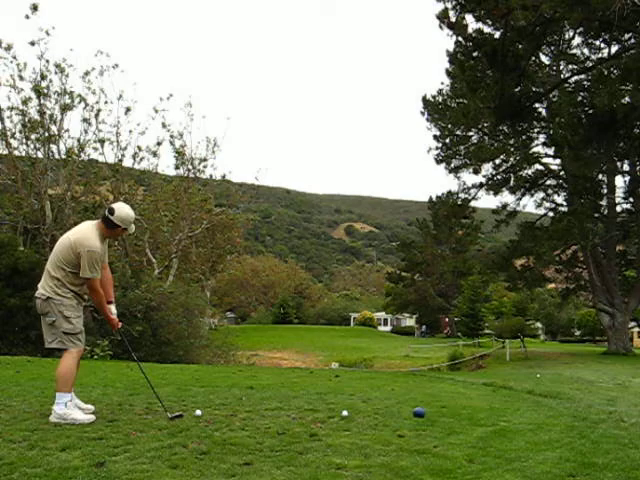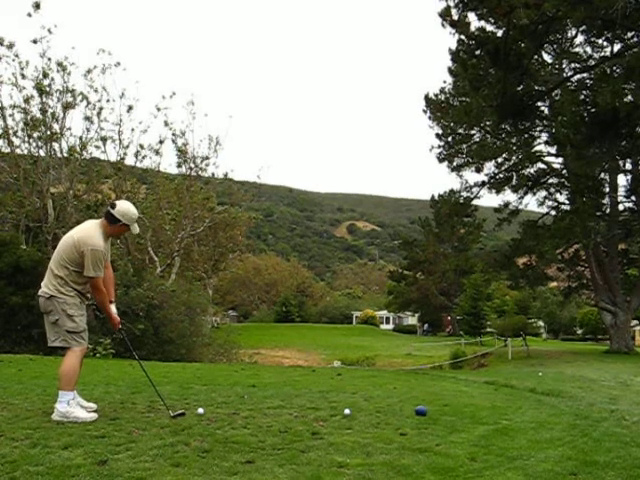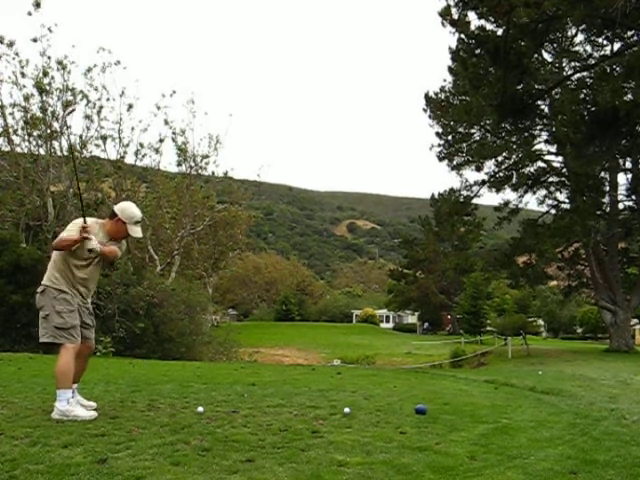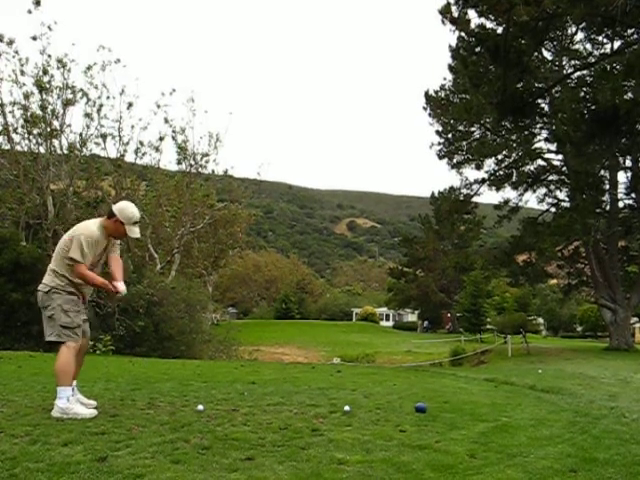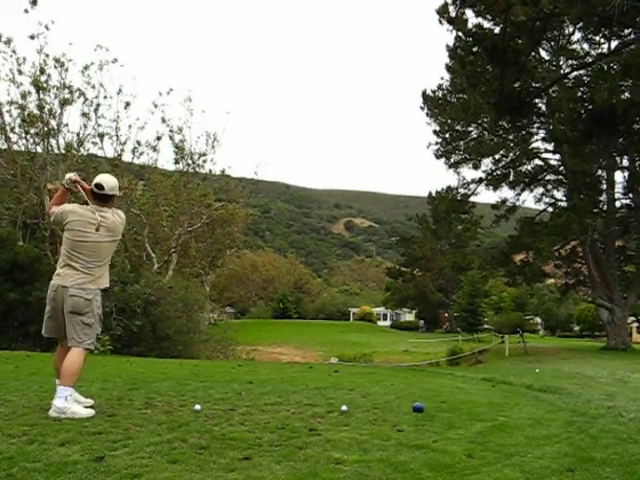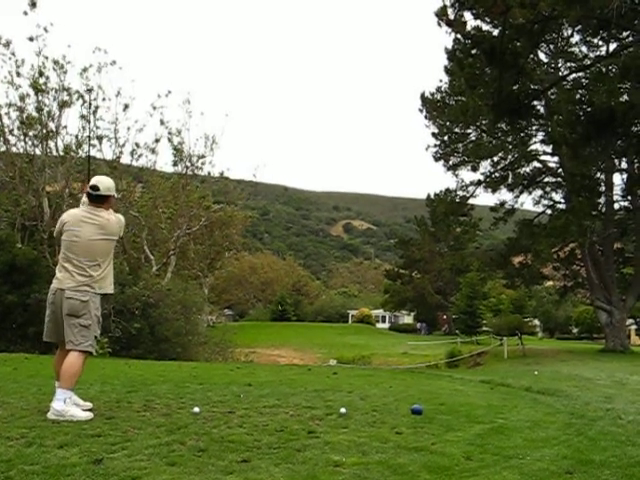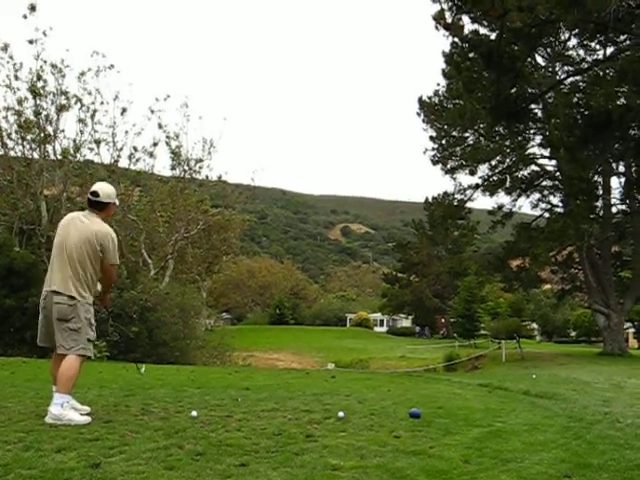
dt=0.7s
person 1, frame 1
left shoulder: (97, 230)
right shoulder: (91, 245)
left elbow: (105, 270)
right elbow: (93, 288)
left wrist: (112, 305)
right wrist: (108, 316)
left hip: (66, 296)
right hip: (58, 297)
left knee: (77, 348)
right knee: (72, 349)
left ankle: (67, 398)
right ankle: (61, 409)
person 1, frame 2
left shoulder: (99, 229)
right shoulder: (94, 244)
left elbow: (107, 270)
right elbow: (96, 287)
left wrist: (113, 304)
right wrist: (110, 315)
left hip: (69, 295)
right hip: (61, 296)
left knee: (80, 347)
right knee: (76, 348)
left ankle: (70, 397)
right ankle: (64, 407)
person 1, frame 3
left shoulder: (118, 244)
right shoulder: (83, 226)
left elbow: (109, 253)
right elbow: (57, 244)
left wrist: (96, 246)
right wrist: (79, 237)
left hip: (81, 298)
right hip: (58, 292)
left knee: (86, 347)
right knee: (70, 346)
left ankle: (70, 395)
right ankle: (63, 405)
person 1, frame 4
left shoulder: (110, 236)
right shoulder: (87, 232)
left elbow: (115, 259)
right elbow: (80, 271)
left wrist: (119, 282)
right wrist: (107, 286)
left hip: (75, 294)
right hip: (59, 292)
left knee: (81, 343)
right knee: (70, 343)
left ankle: (69, 393)
right ankle: (63, 403)
person 1, frame 5
left shoulder: (73, 212)
right shoulder: (118, 220)
left elbow: (52, 209)
right elbow: (105, 207)
left wrist: (66, 186)
right wrist: (84, 186)
left hip: (59, 286)
right hip: (84, 292)
left knee: (64, 342)
right knee: (79, 345)
left ankle: (65, 393)
right ankle: (62, 402)
person 1, frame 6
left shoulder: (70, 216)
right shoulder: (116, 222)
right wrist: (95, 204)
left hip: (59, 289)
right hip: (83, 294)
left knee: (65, 346)
right knee: (79, 348)
left ankle: (64, 395)
right ankle: (60, 404)
person 1, frame 7
left shoulder: (69, 218)
right shoulder: (106, 233)
right elbow: (109, 272)
right wrist: (105, 293)
left hip: (52, 292)
right hip: (75, 299)
left knee: (60, 350)
right knee: (76, 352)
left ankle: (61, 399)
right ankle: (59, 408)
